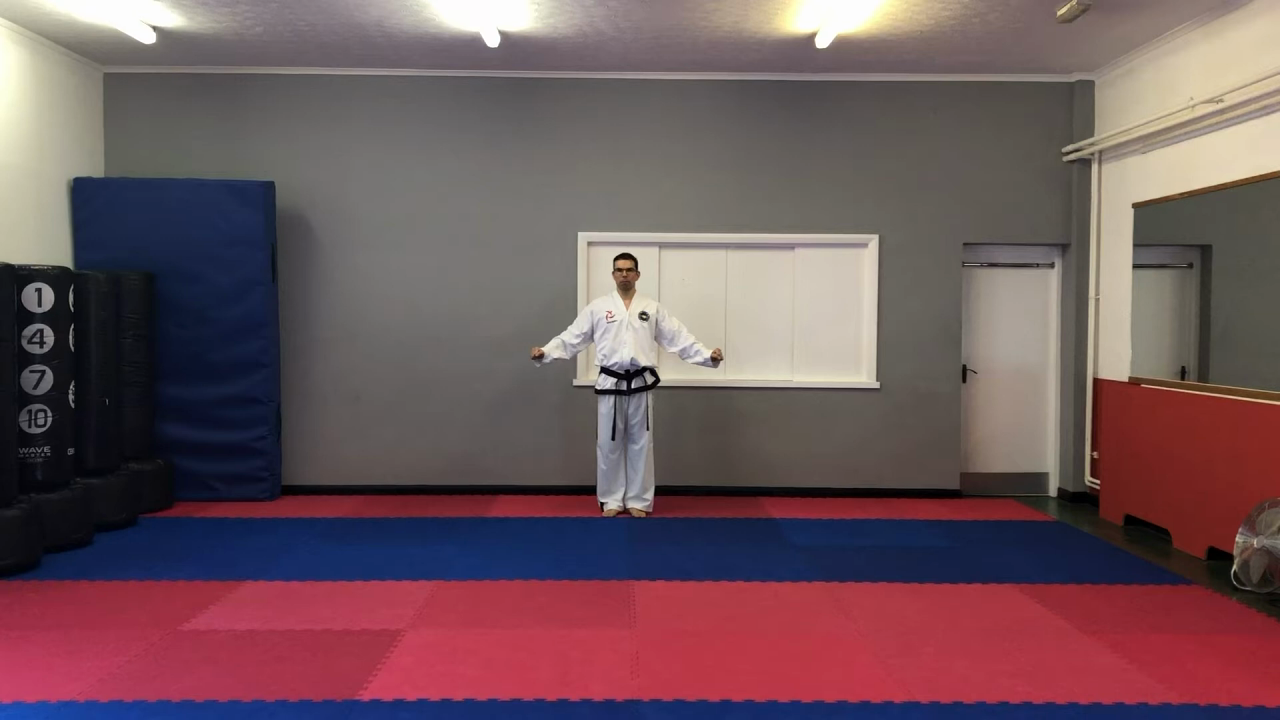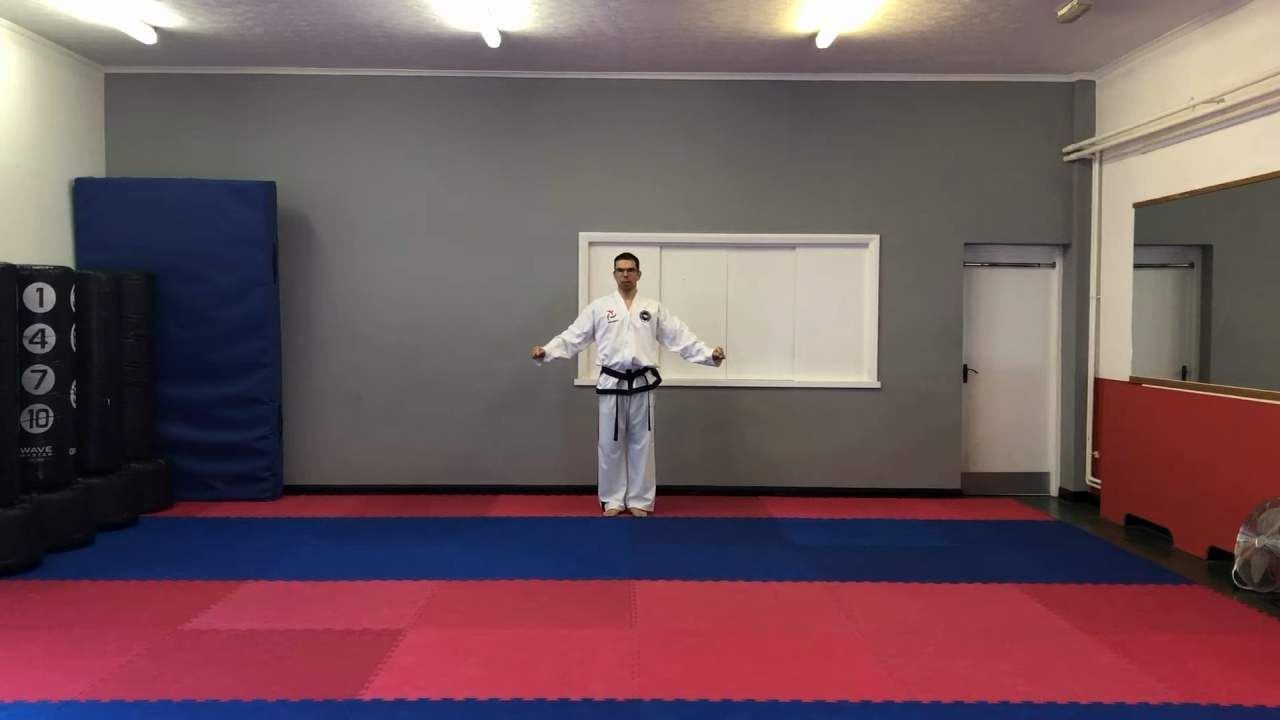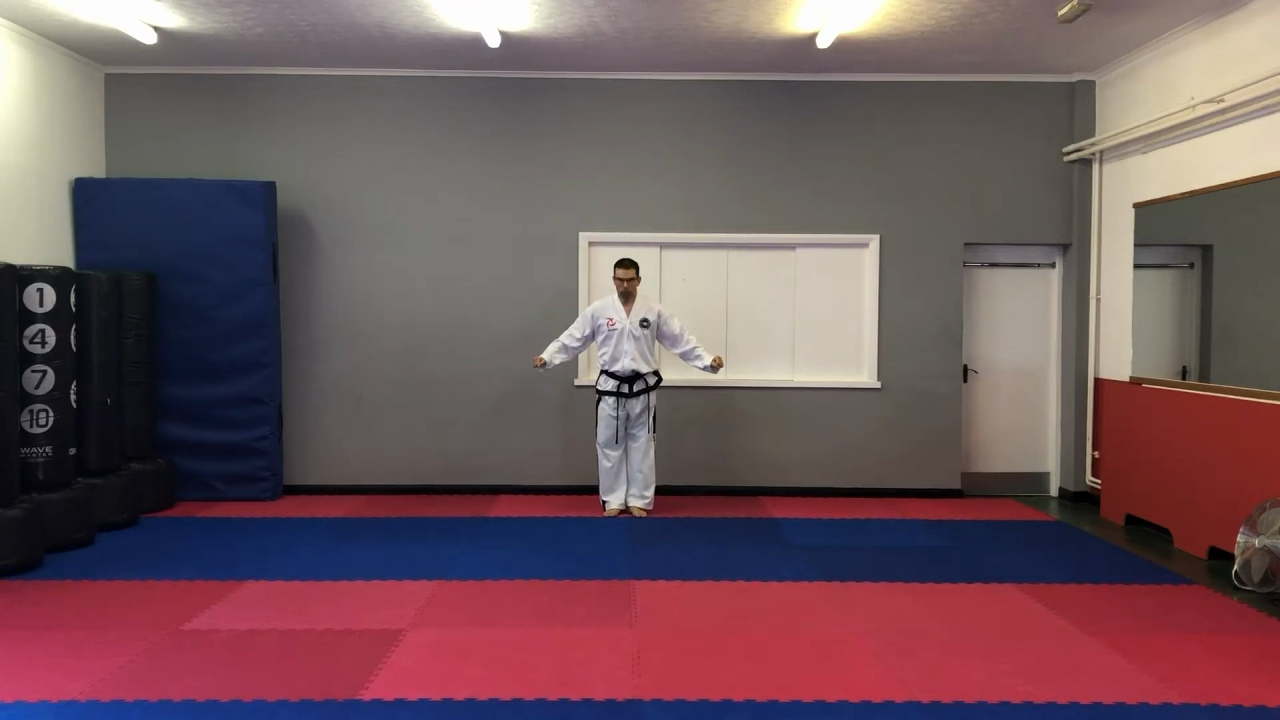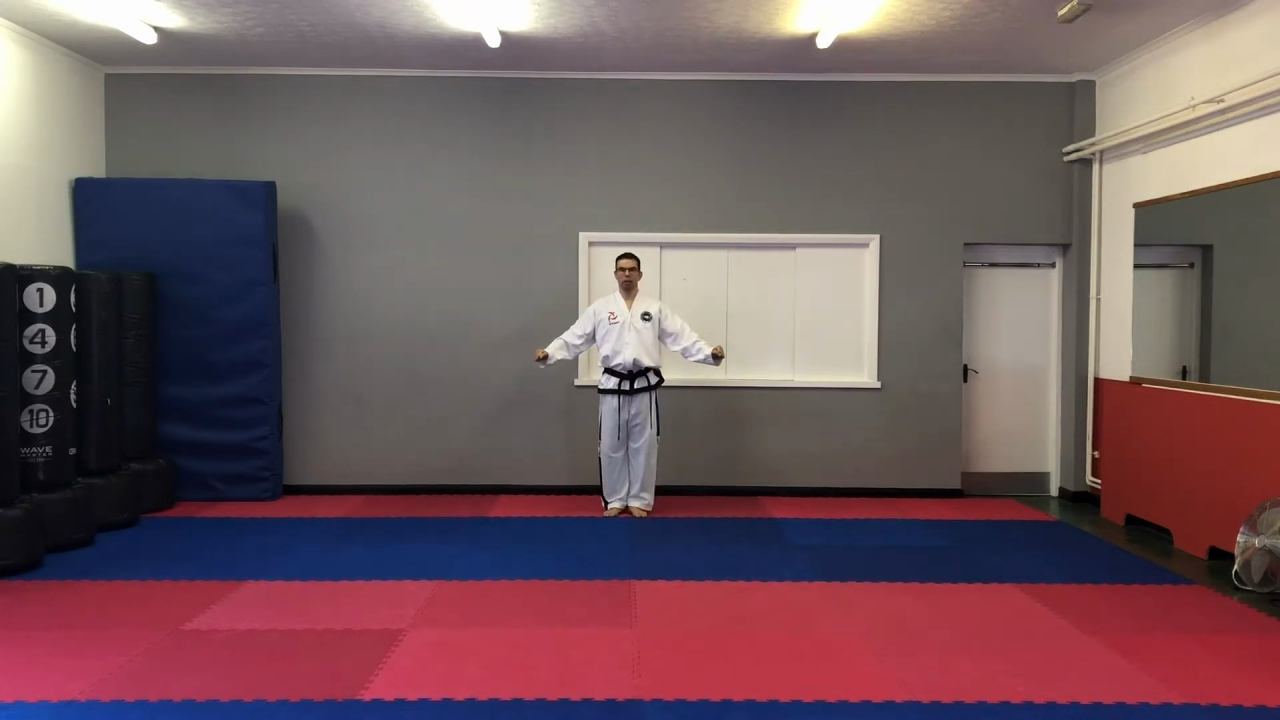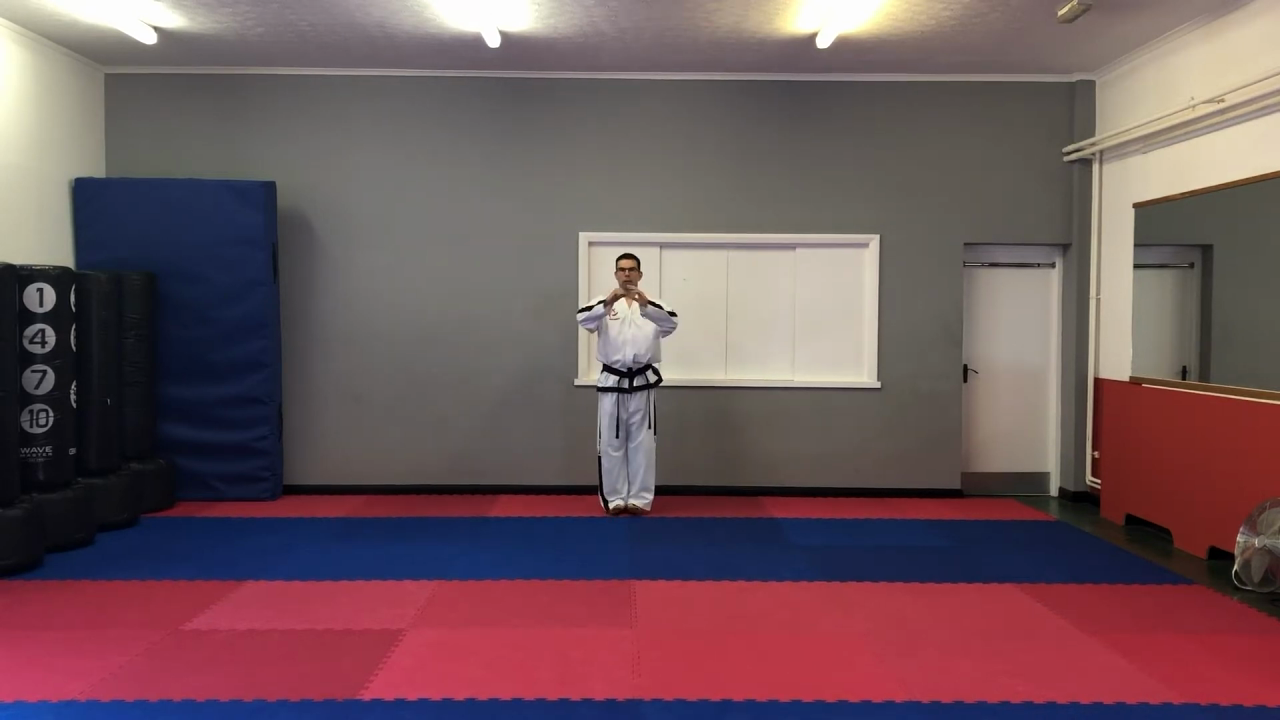
dt=1s
person 1, frame 1
left shoulder: (653, 308)
right shoulder: (597, 307)
left elbow: (678, 338)
right elbow: (572, 337)
left wrist: (707, 355)
right wrist: (545, 352)
left hip: (640, 384)
right hip: (610, 384)
left knee: (640, 443)
right knee: (609, 443)
left ankle: (638, 501)
right ankle: (612, 500)
person 1, frame 2
left shoulder: (654, 308)
right shoulder: (598, 307)
left elbow: (680, 338)
right elbow: (573, 337)
left wrist: (709, 353)
right wrist: (546, 351)
left hip: (642, 384)
right hip: (611, 384)
left knee: (641, 443)
right knee: (610, 444)
left ankle: (639, 500)
right ankle: (613, 500)
person 1, frame 3
left shoulder: (654, 311)
right shoulder: (598, 310)
left elbow: (681, 341)
right elbow: (571, 339)
left wrist: (708, 361)
right wrist: (546, 357)
left hip: (642, 386)
right hip: (610, 386)
left knee: (642, 444)
right knee: (609, 445)
left ankle: (639, 500)
right ankle: (613, 500)
person 1, frame 4
left shoulder: (655, 308)
right shoulder: (600, 308)
left elbow: (681, 337)
right elbow: (574, 337)
left wrist: (710, 353)
right wrist: (548, 353)
left hip: (644, 385)
right hip: (612, 385)
left knee: (643, 446)
right knee: (612, 446)
left ankle: (638, 500)
right ankle: (615, 500)
person 1, frame 5
left shoulder: (650, 303)
right shoulder: (605, 302)
left elbow: (669, 324)
right elbow: (584, 319)
left wrist: (646, 304)
right wrist: (606, 303)
left hip: (643, 382)
right hip: (611, 382)
left knee: (642, 443)
right knee: (611, 443)
left ankle: (640, 499)
right ankle: (615, 498)
